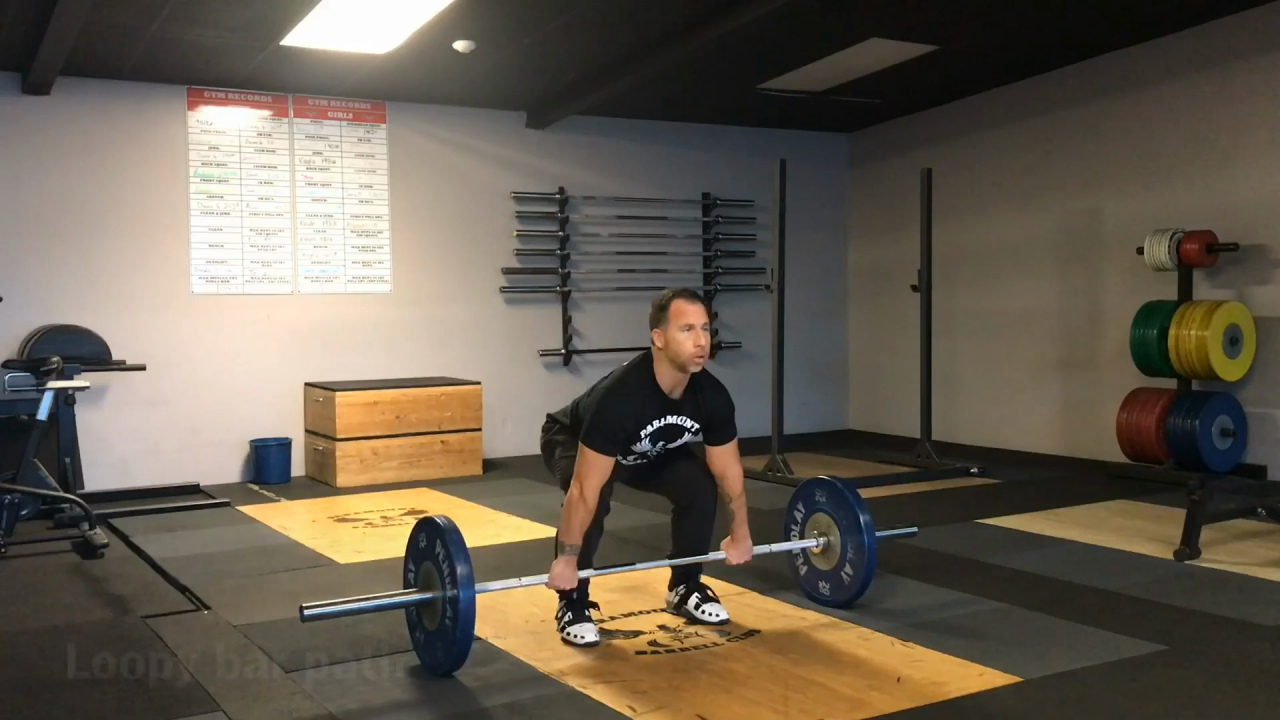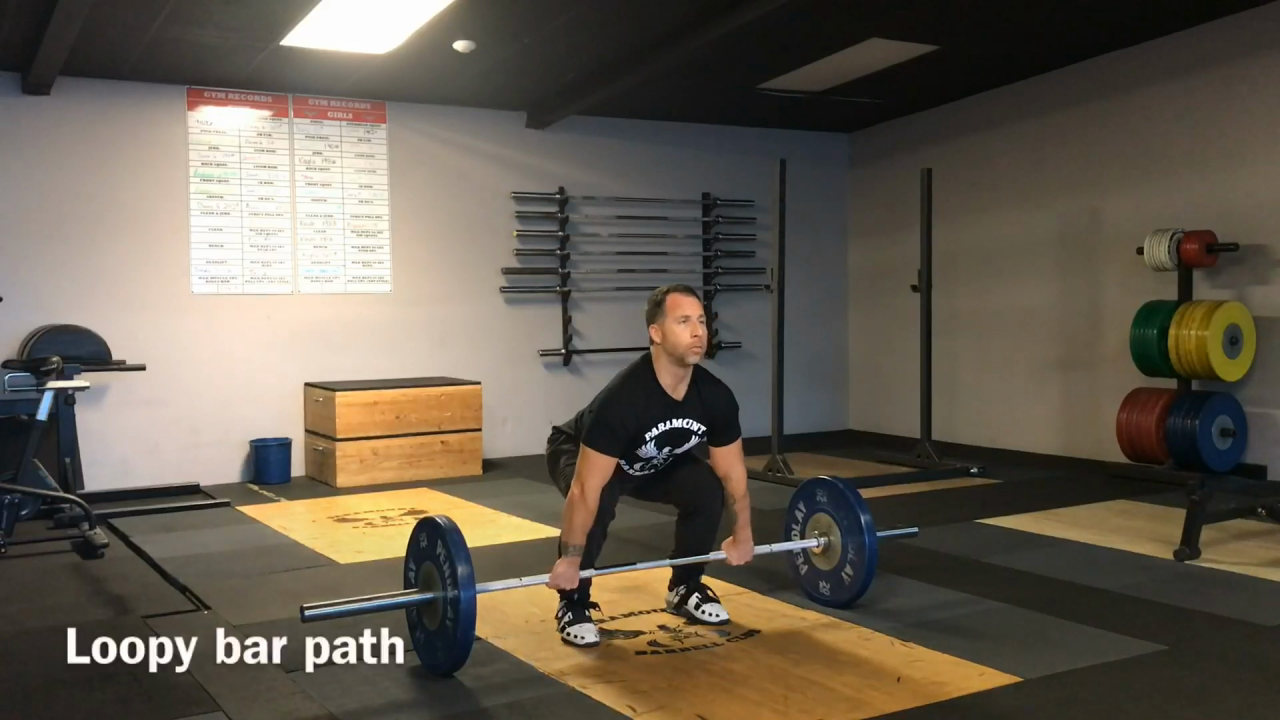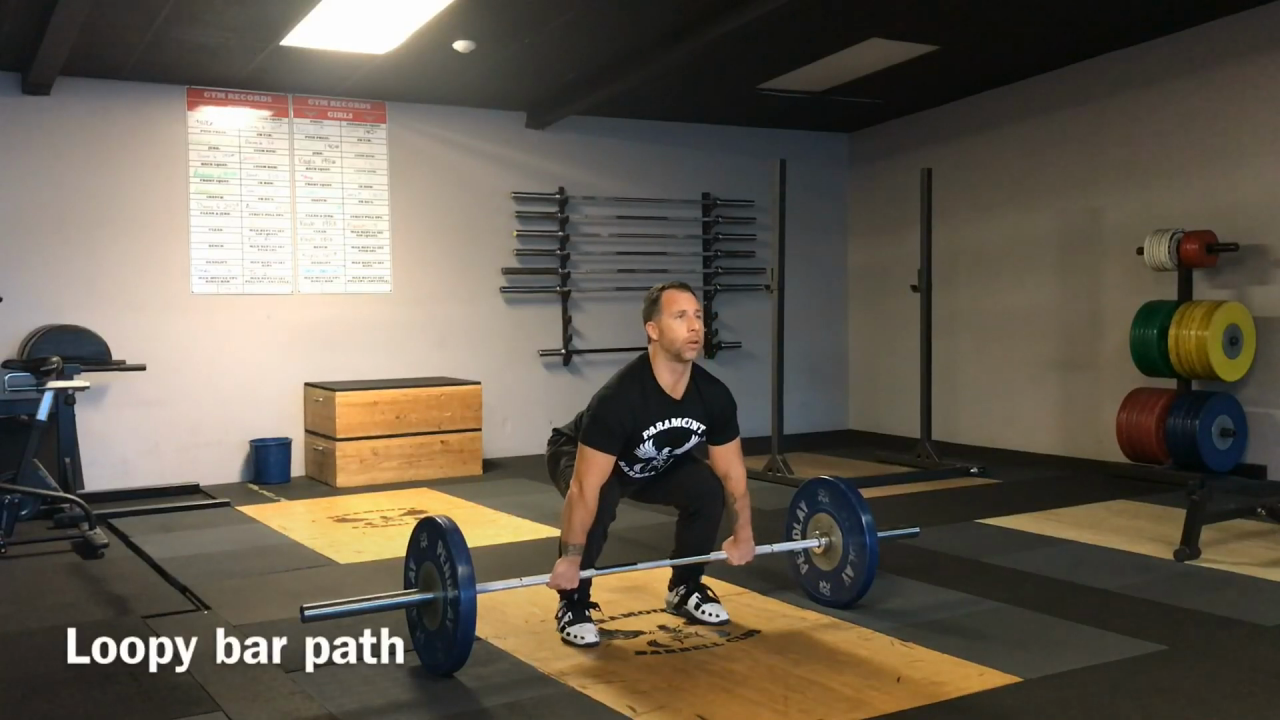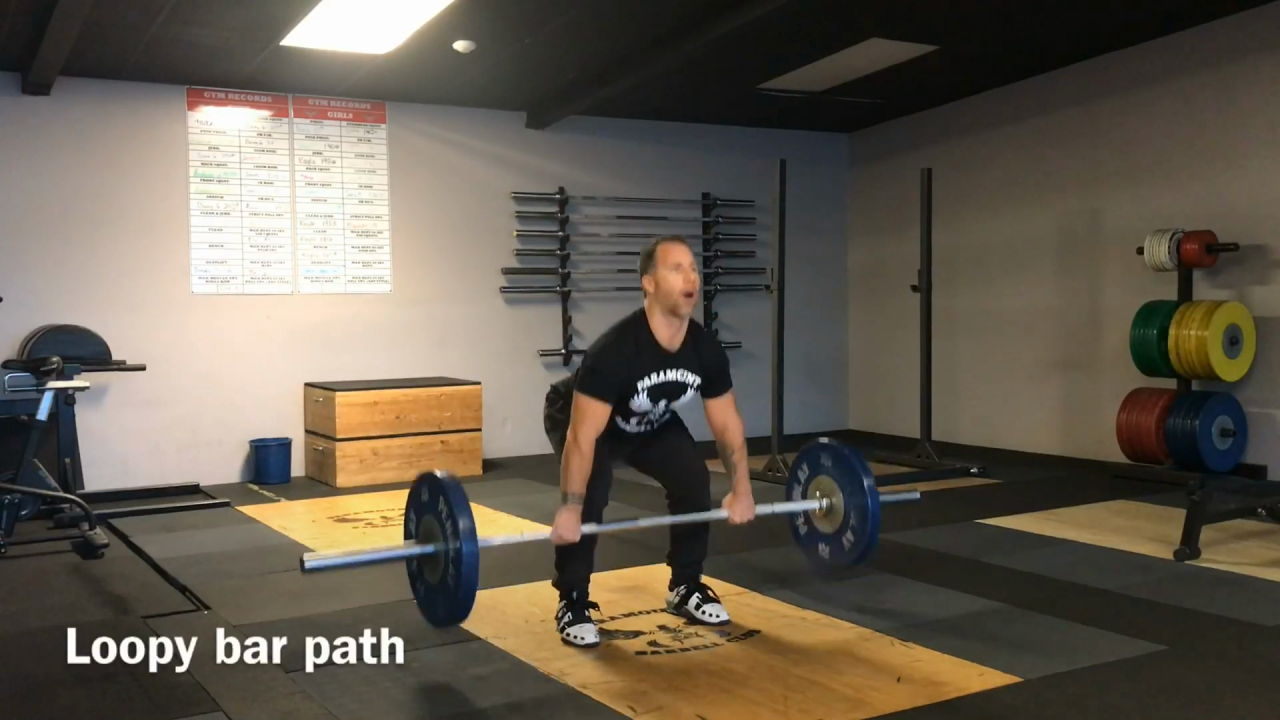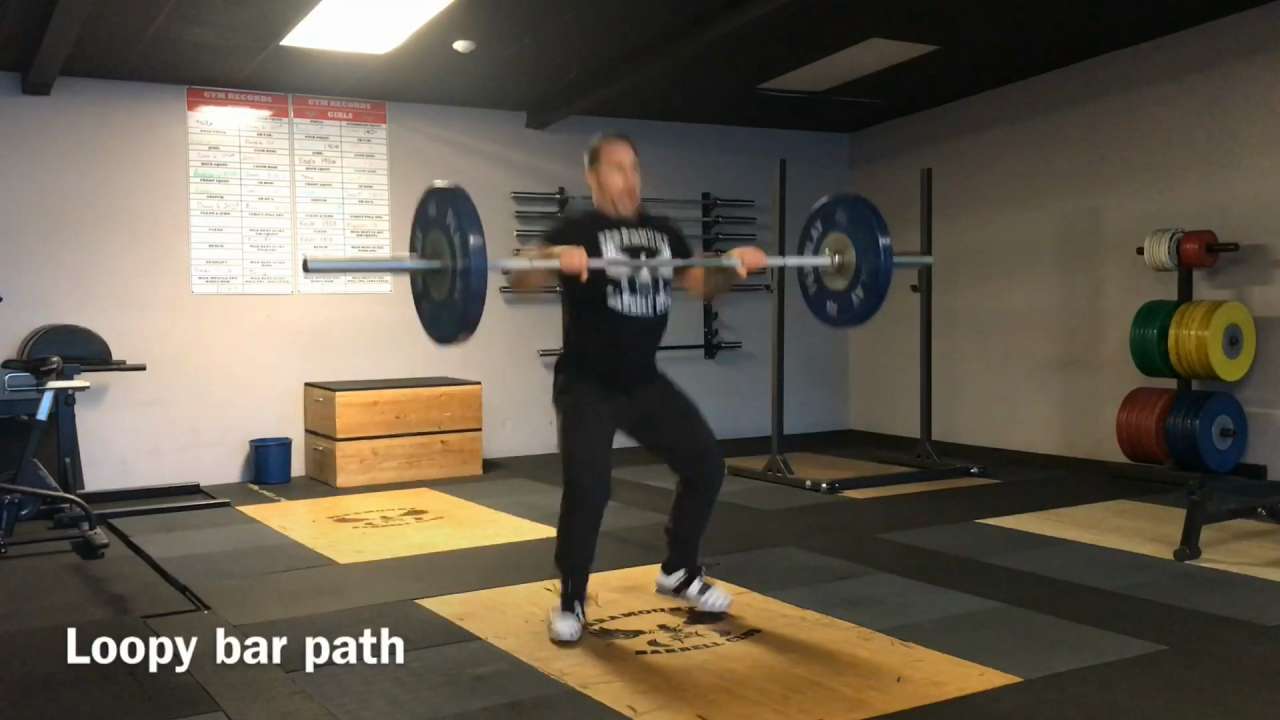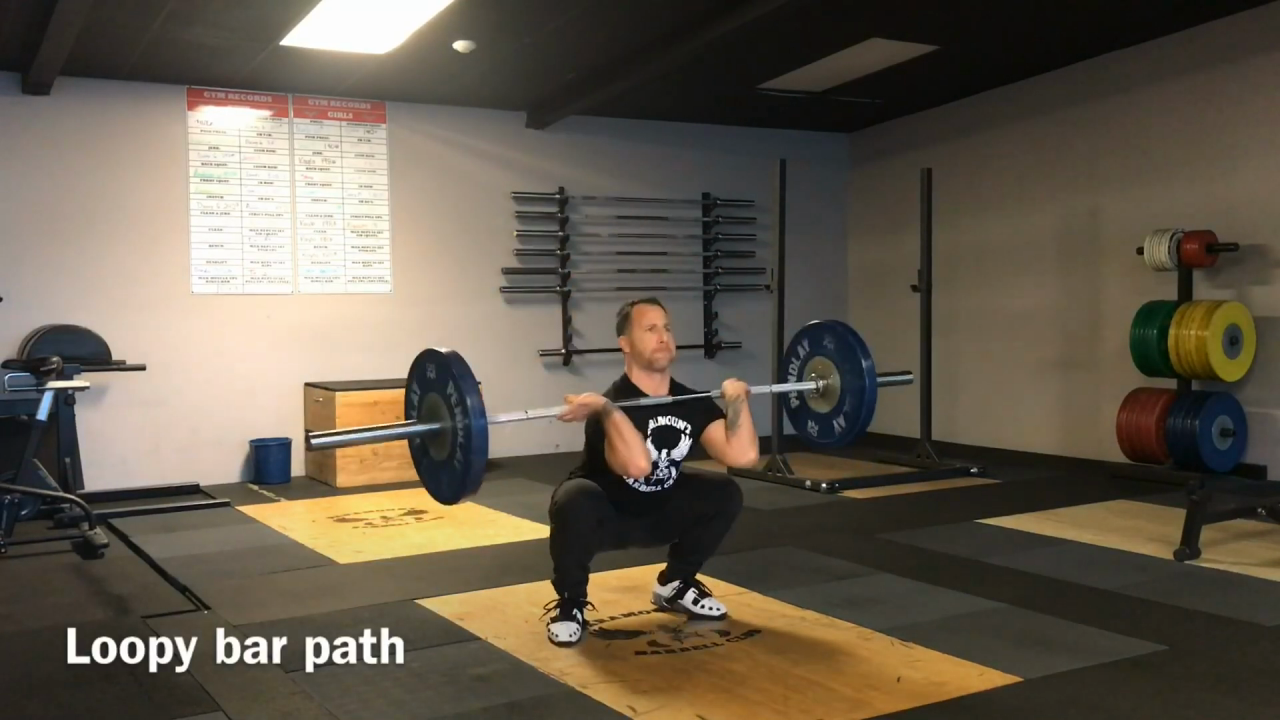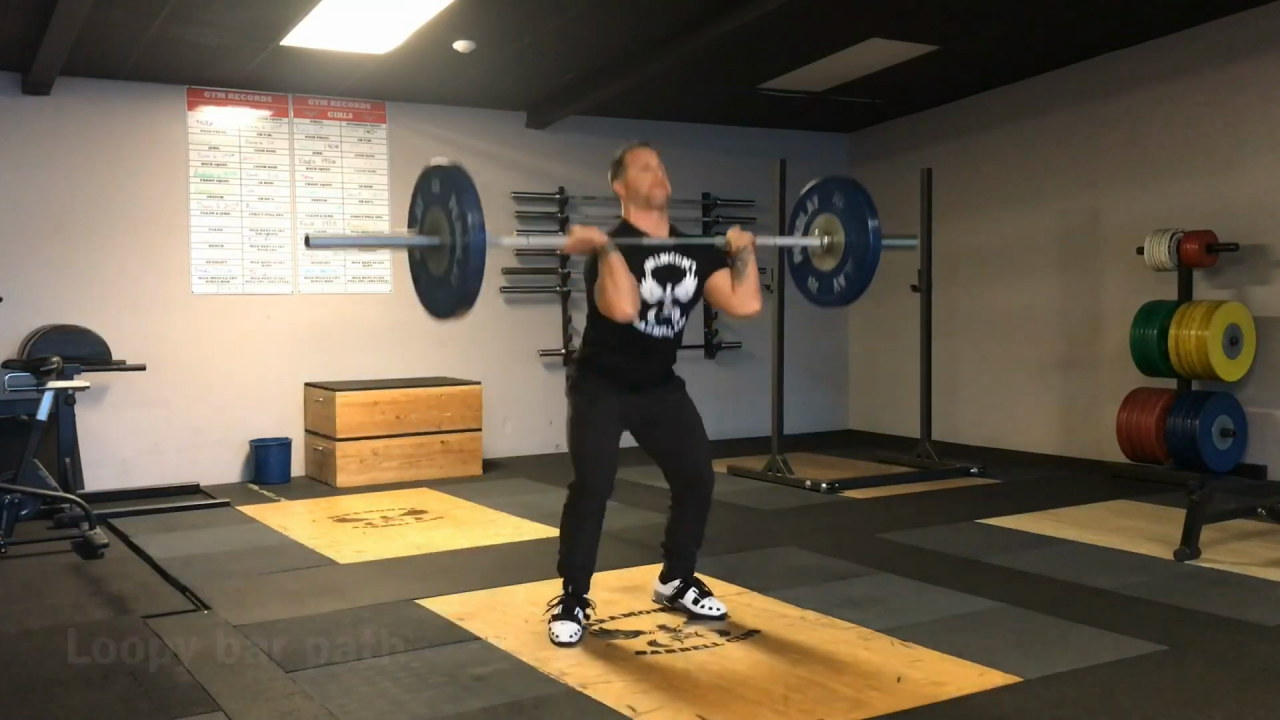
dt=0.7s
person 1, frame 1
left shoulder: (712, 395)
right shoulder: (620, 395)
left elbow: (728, 473)
right elbow: (585, 490)
left wrist: (740, 536)
right wrist: (566, 559)
right hip: (571, 439)
left knee: (700, 486)
right knee: (594, 501)
left ankle: (685, 588)
right ankle: (573, 604)
person 1, frame 2
left shoulder: (715, 396)
right shoulder: (622, 398)
left elbow: (732, 473)
right elbow: (586, 490)
left wrist: (742, 536)
right wrist: (569, 560)
left hip: (653, 461)
right hip: (577, 452)
left knee: (707, 489)
right knee: (598, 505)
left ankle: (685, 589)
right ankle: (572, 604)
person 1, frame 3
left shoulder: (714, 395)
right shoulder: (619, 398)
left elbow: (732, 472)
right elbow: (585, 488)
left wrist: (743, 535)
right wrist: (570, 559)
left hip: (654, 464)
right hip: (576, 455)
left knee: (708, 490)
right knee: (597, 505)
left ankle: (685, 589)
right ankle: (573, 605)
person 1, frame 4
left shoulder: (706, 350)
right shoulder: (615, 350)
left elbow: (727, 424)
right elbow: (583, 437)
left wrist: (741, 491)
right wrist: (569, 511)
left hip: (650, 422)
right hip: (577, 415)
left knee: (692, 479)
right knee: (591, 490)
left ankle: (686, 588)
right ankle: (572, 604)
person 1, frame 5
left shoulder: (661, 231)
right shoulder: (577, 228)
left elbow: (699, 282)
right elbow: (523, 276)
left wrist: (735, 267)
right wrist: (561, 260)
left hip: (644, 383)
right hip: (587, 385)
left knee: (705, 462)
right knee: (589, 484)
left ankle: (682, 573)
right ankle: (571, 599)
person 1, frame 6
left shoulder: (692, 404)
right shoulder: (614, 406)
left elbow: (743, 455)
right elbow: (637, 466)
left wrist: (736, 399)
right wrist: (604, 408)
left hip: (656, 509)
right hip: (600, 512)
left knee: (725, 496)
right knee: (576, 505)
left ankle: (675, 582)
right ankle: (570, 603)
person 1, frame 7
left shoulder: (695, 250)
right shoulder: (611, 248)
left elbow: (746, 302)
right elbow: (622, 307)
left wrist: (742, 249)
right wrist: (605, 250)
left hip: (661, 386)
right hip: (601, 385)
left knee: (695, 477)
right knee: (593, 483)
left ankle: (676, 581)
right ankle: (571, 599)
